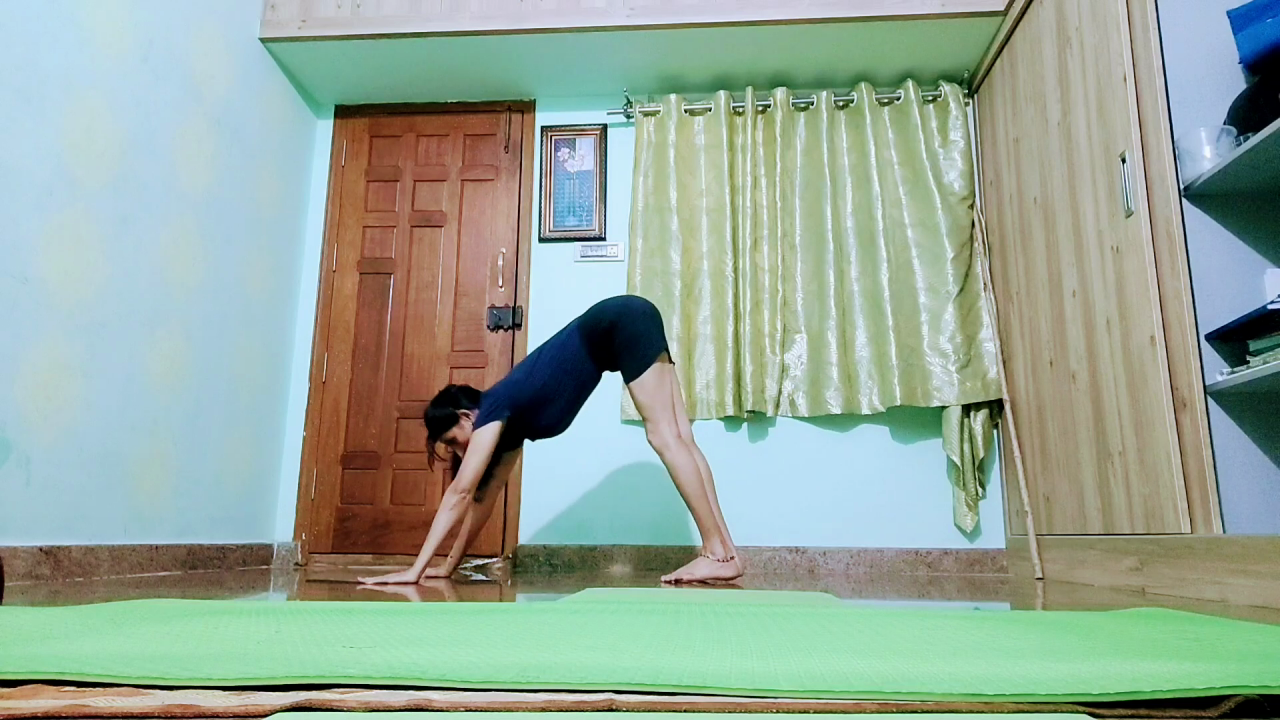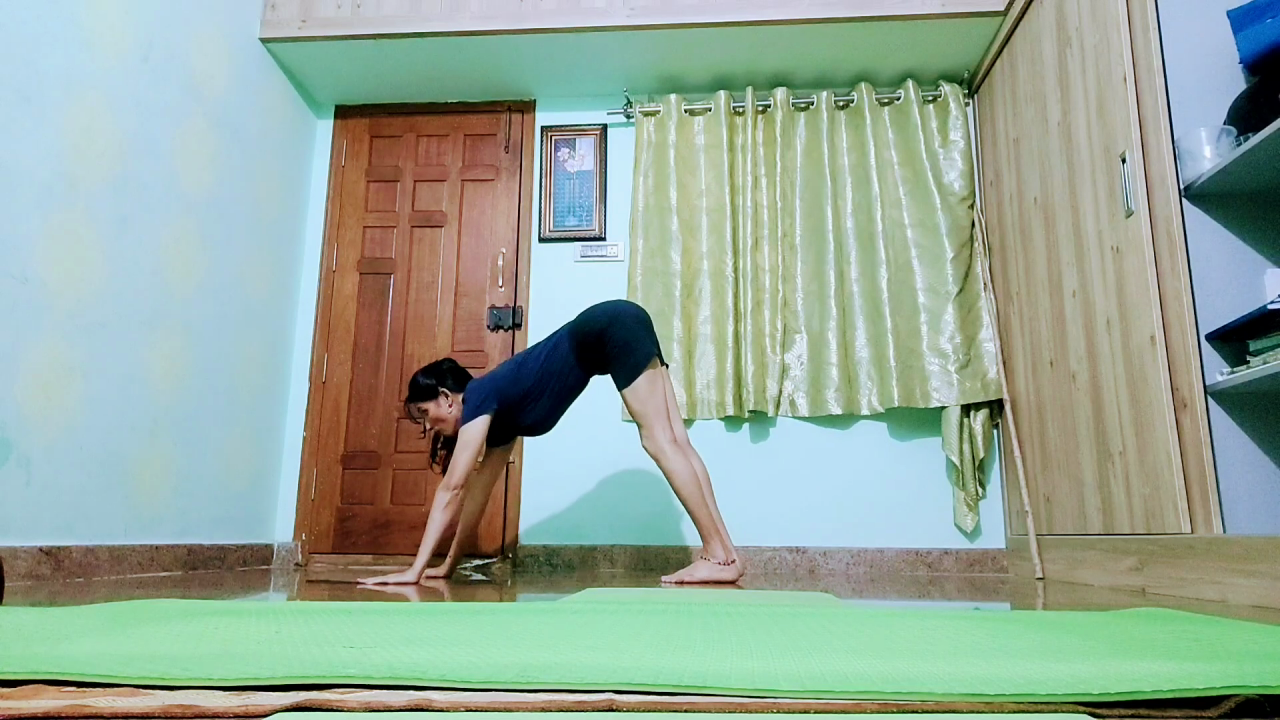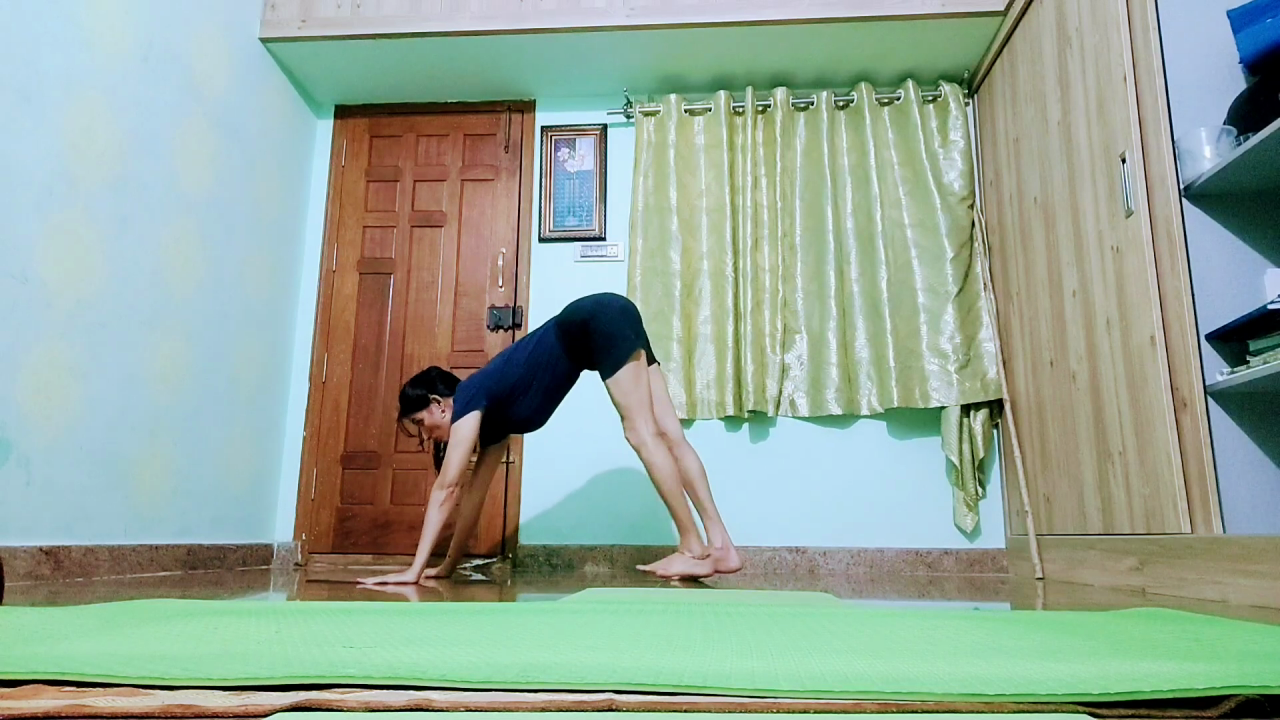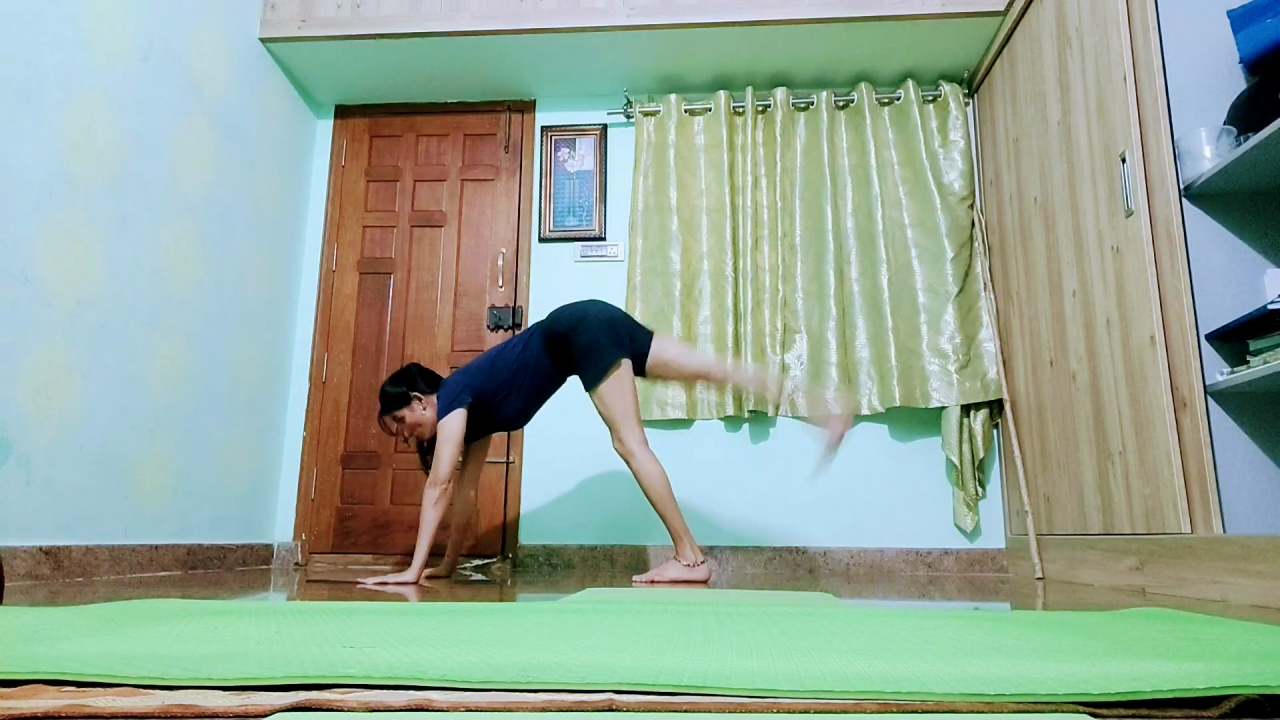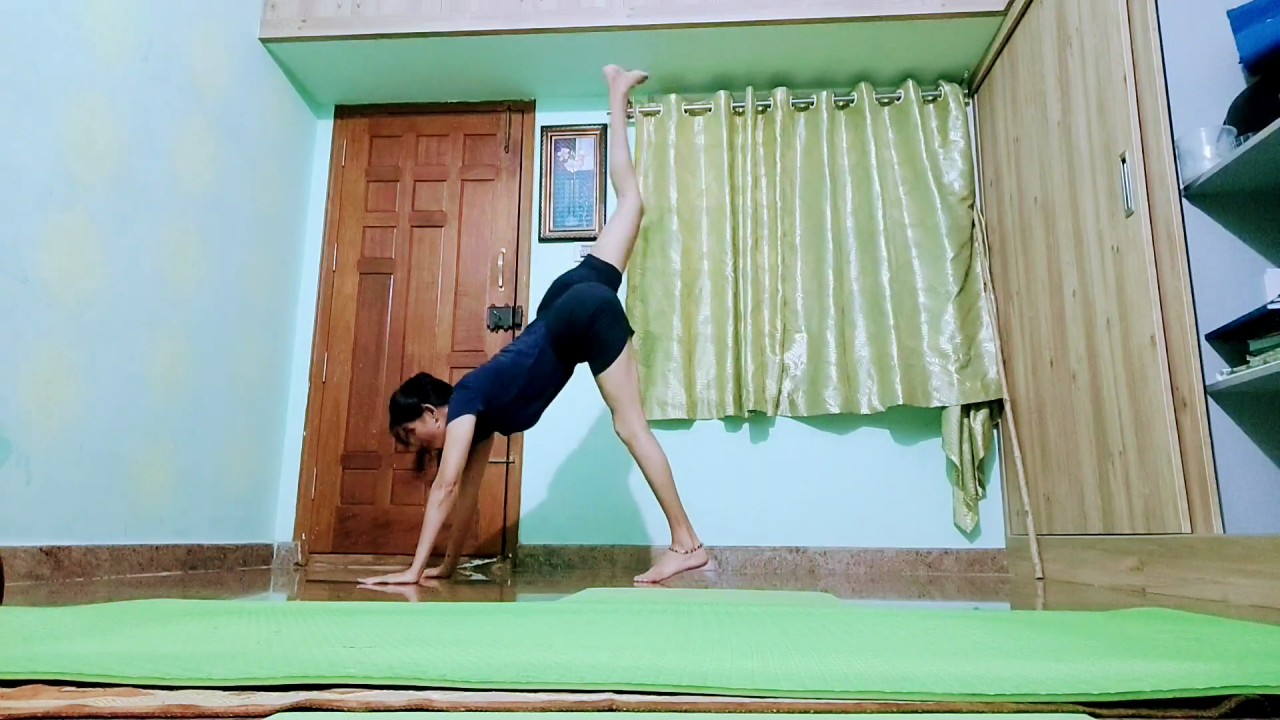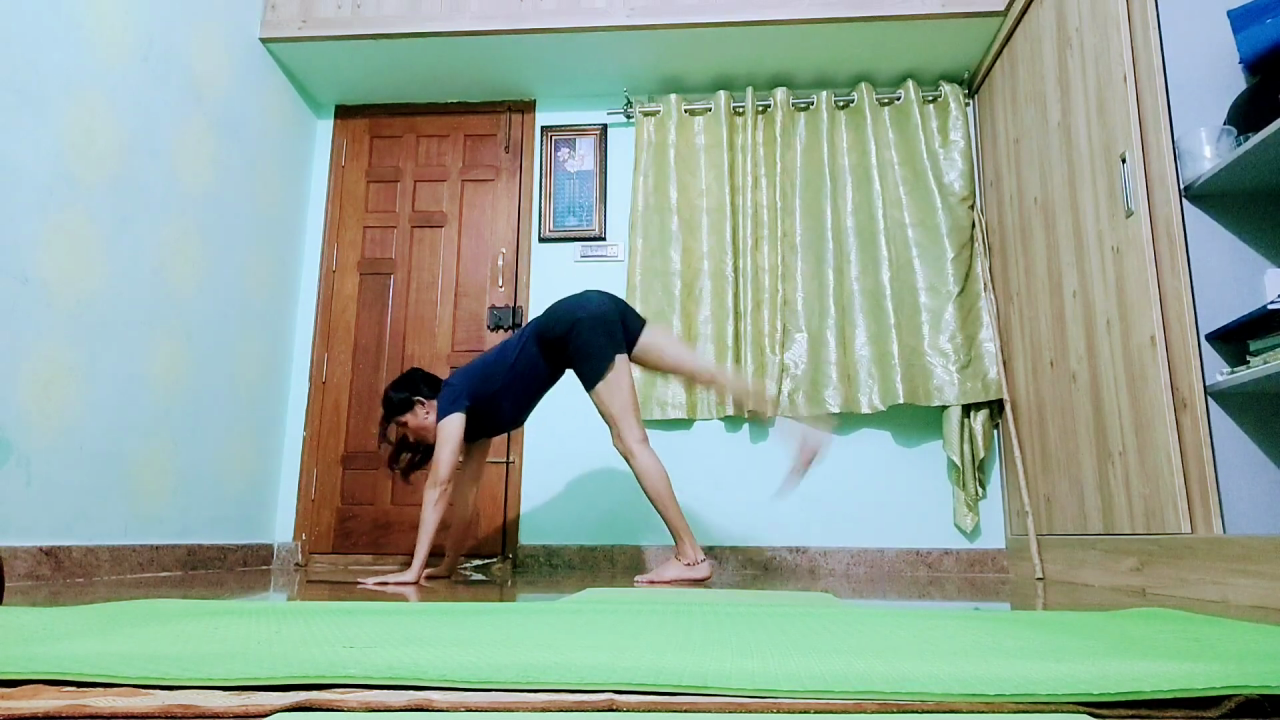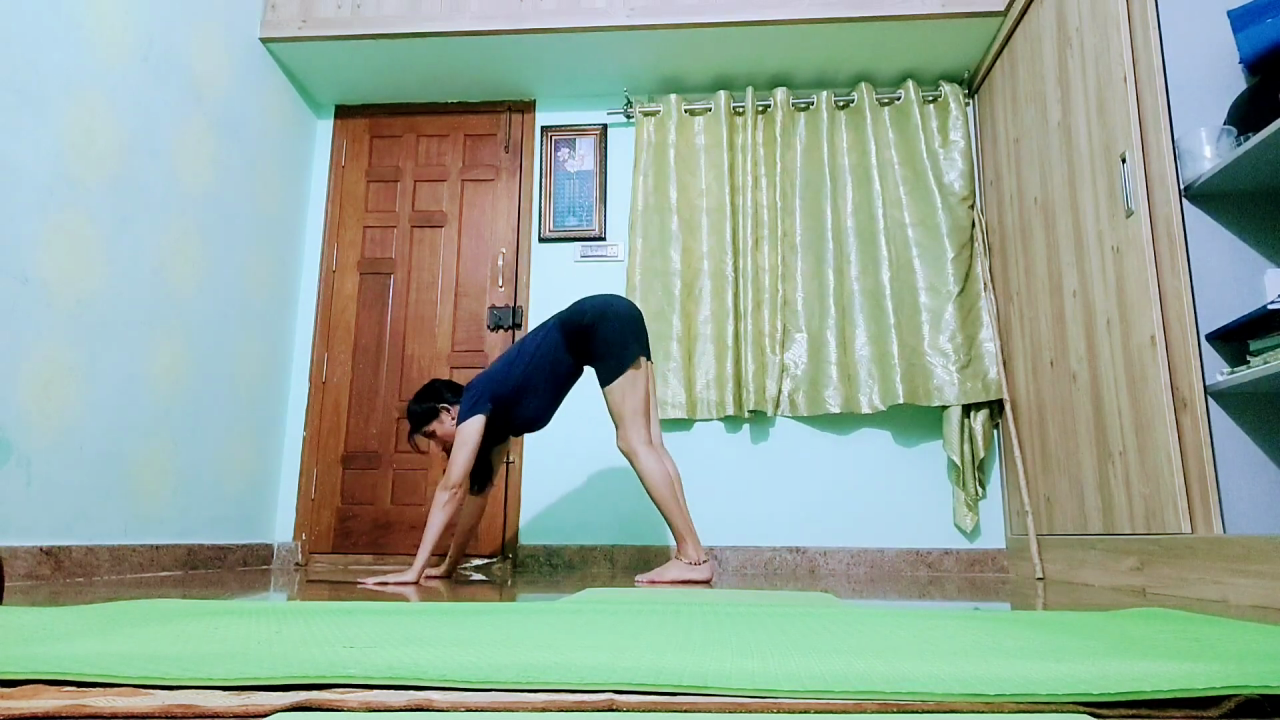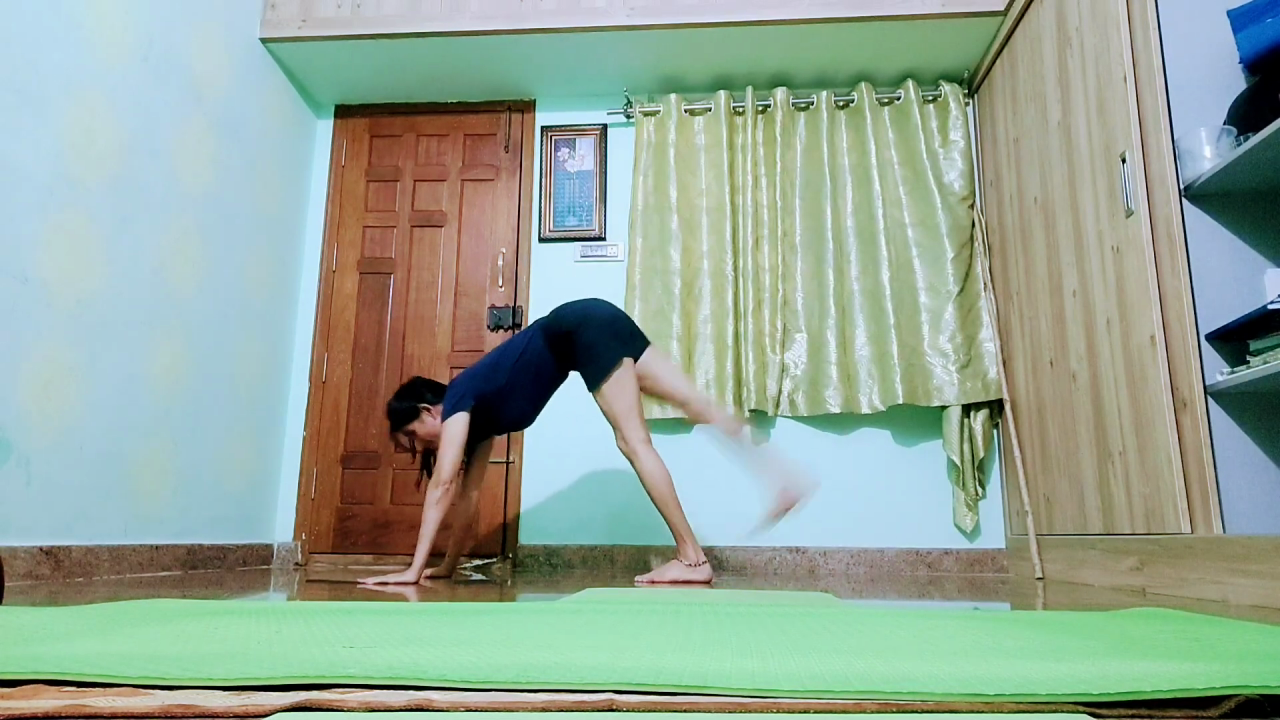
dt=0.4s
person 1, frame 1
left shoulder: (493, 410)
right shoulder: (510, 423)
left elbow: (460, 493)
right elbow: (484, 496)
left wrist: (416, 570)
right wrist: (449, 565)
left hip: (622, 324)
right hip: (621, 329)
left knee: (665, 437)
right knee: (680, 437)
left ankle: (717, 554)
right ankle: (725, 552)
person 1, frame 2
left shoulder: (479, 400)
right shoulder: (500, 416)
left elbow: (453, 488)
right elbow: (478, 488)
left wrist: (416, 569)
right wrist: (448, 564)
left hip: (613, 328)
right hip: (612, 334)
left knee: (660, 441)
right knee: (675, 441)
left ankle: (718, 557)
right ankle: (725, 552)
person 1, frame 3
left shoulder: (468, 400)
right shoulder: (493, 416)
left elbow: (448, 487)
right elbow: (474, 489)
left wrist: (416, 568)
right wrist: (448, 565)
left hip: (600, 320)
right hip: (602, 327)
left knee: (643, 435)
right knee: (668, 434)
left ankle: (693, 548)
right ankle: (720, 547)
person 1, frame 4
left shoulder: (451, 399)
right shoulder: (475, 415)
left elbow: (440, 486)
right elbow: (466, 485)
left wrist: (414, 570)
right wrist: (447, 564)
left hip: (581, 331)
right hip: (590, 328)
left knee: (630, 443)
right knee: (715, 369)
left ankle: (689, 557)
right ankle: (827, 414)
person 1, frame 5
left shoulder: (464, 405)
right shoulder: (478, 411)
left elbow: (446, 487)
right elbow: (467, 487)
left wrist: (416, 569)
right wrist: (449, 564)
left hip: (586, 315)
right hip: (575, 300)
left knee: (631, 427)
right knee: (630, 201)
left ankle: (685, 544)
person 1, frame 6
left shoulder: (453, 402)
right shoulder: (479, 408)
left elbow: (440, 486)
right elbow: (468, 485)
left wrist: (414, 570)
right wrist: (449, 563)
left hip: (581, 321)
right hip: (590, 312)
left knee: (630, 441)
right knee: (706, 372)
left ankle: (690, 556)
right ankle: (799, 436)
person 1, frame 7
left shoulder: (475, 403)
right shoulder: (495, 414)
left elbow: (452, 489)
right elbow: (477, 491)
left wrist: (416, 569)
right wrist: (449, 565)
left hip: (604, 323)
right hip: (607, 324)
left knee: (636, 444)
right knee: (650, 444)
left ankle: (693, 557)
right ankle: (690, 553)
person 1, frame 8
left shoulder: (455, 402)
right shoulder: (480, 413)
left elbow: (442, 488)
right elbow: (469, 490)
left wrist: (415, 570)
right wrist: (447, 565)
left hip: (583, 328)
right hip: (590, 327)
left knee: (634, 442)
right knee: (694, 403)
left ankle: (691, 558)
right ankle: (780, 477)
